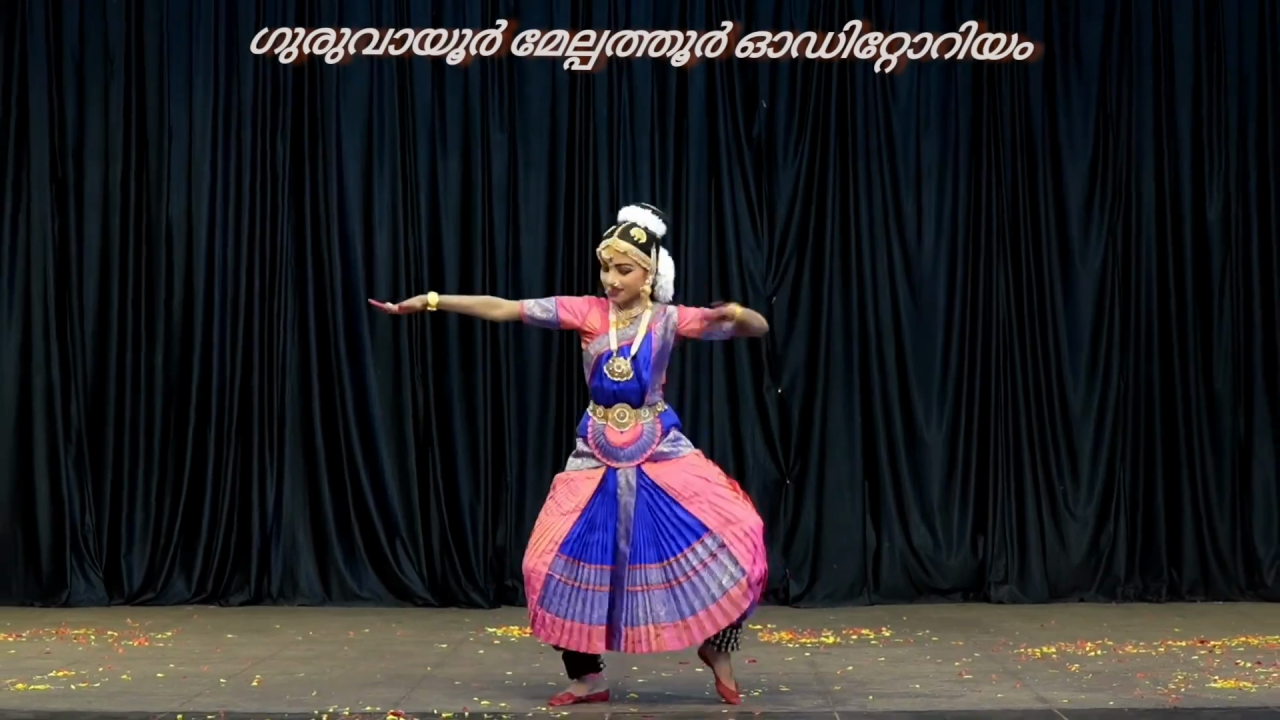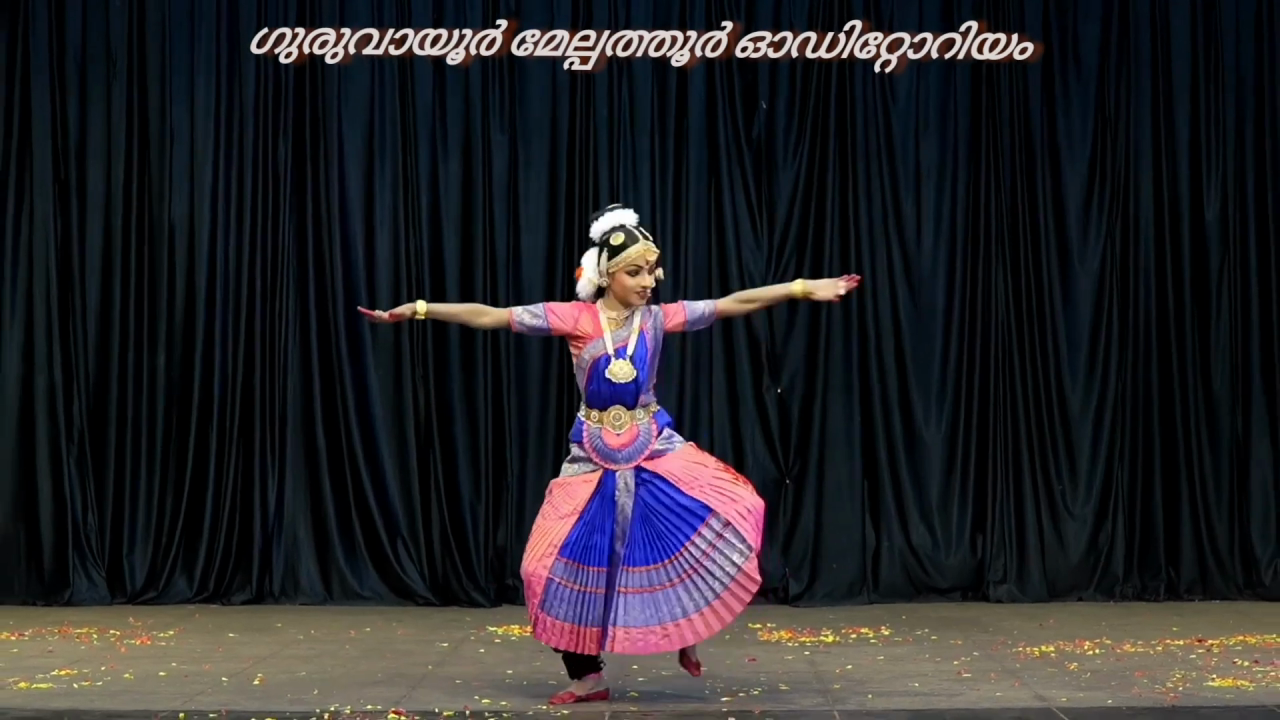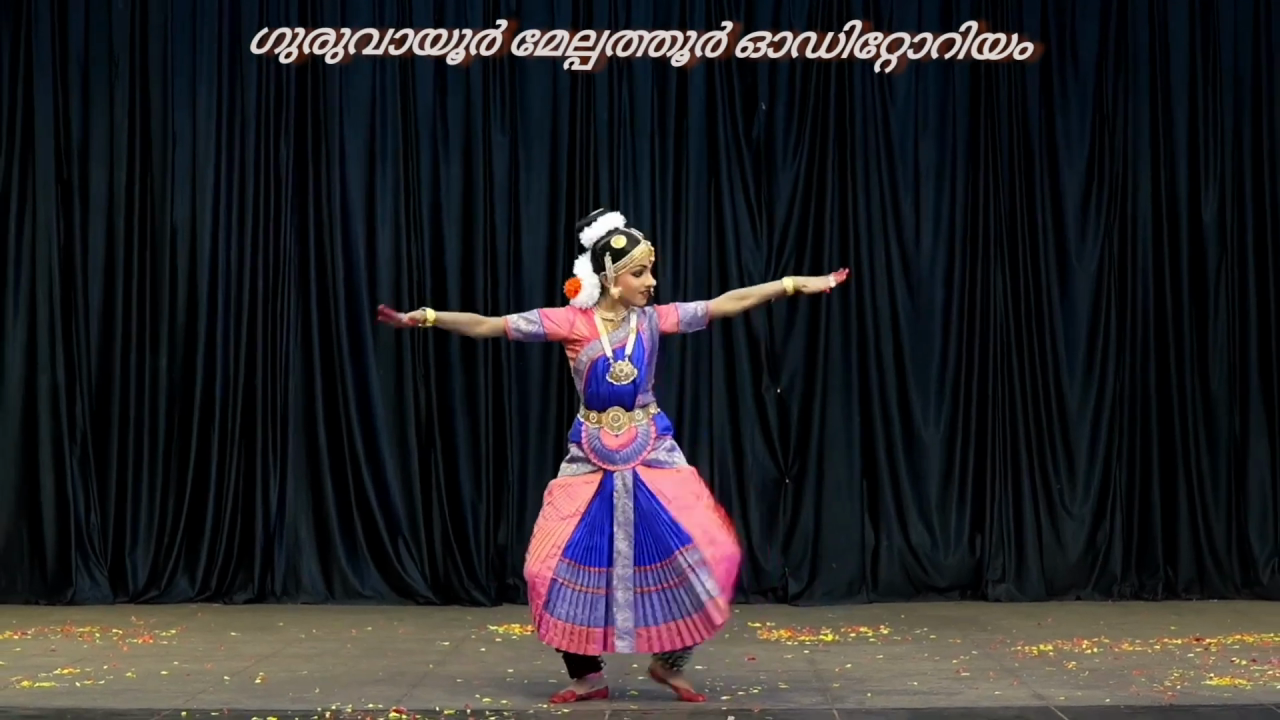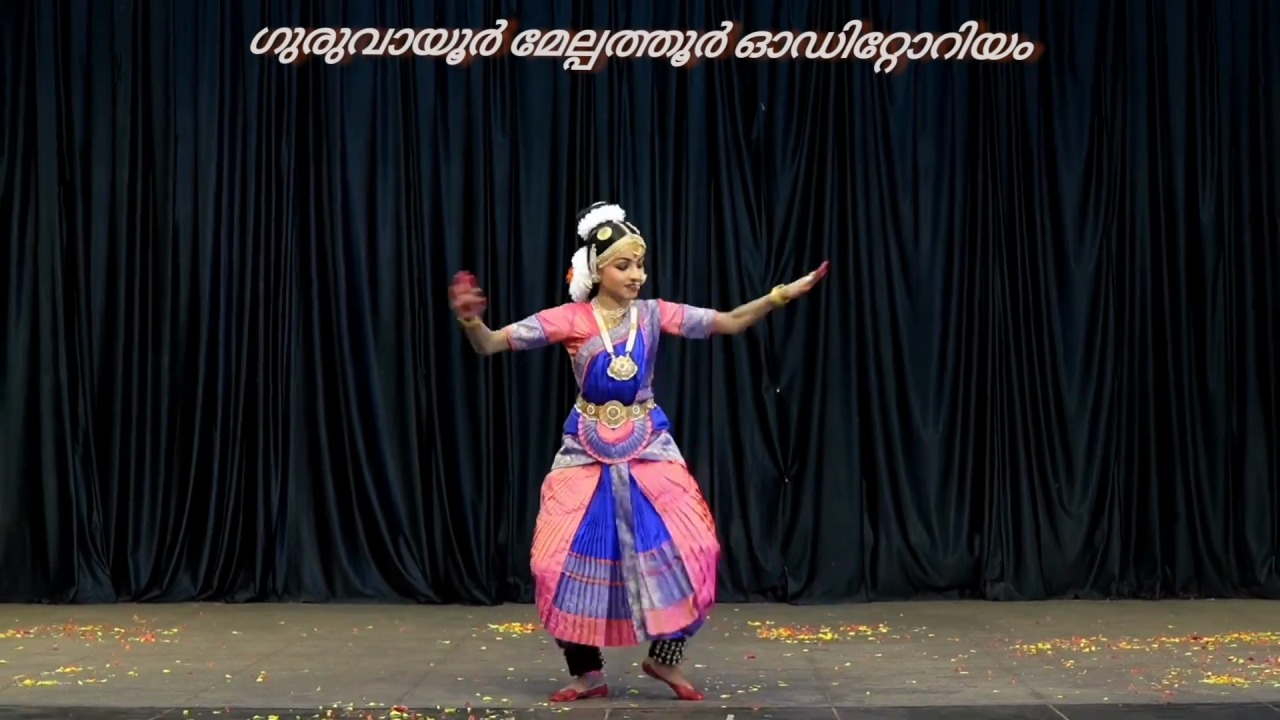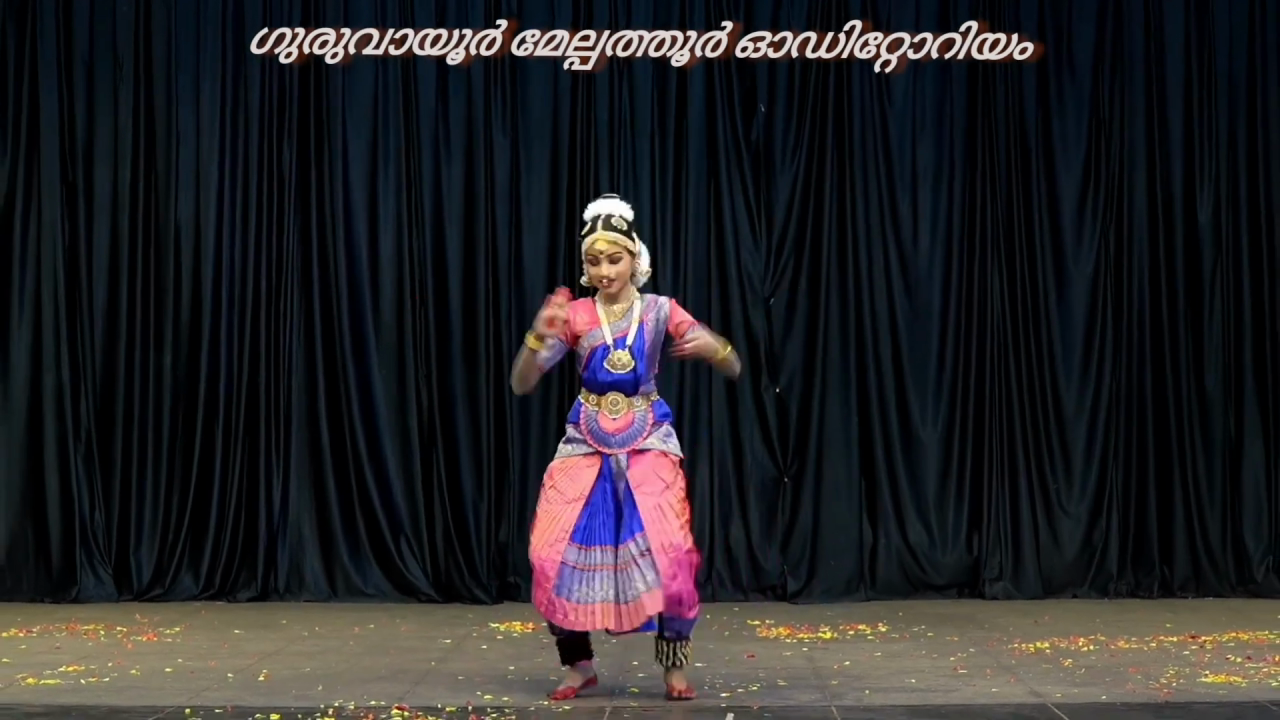
dt=0.1s
person 1, frame 1
left shoulder: (672, 319)
right shoulder: (586, 312)
left elbow: (759, 327)
right elbow: (501, 308)
left wrist: (738, 314)
right wrist: (429, 300)
left hip: (661, 454)
right hip: (596, 458)
left knee: (733, 537)
right knee: (556, 561)
left ankle: (718, 651)
right ankle: (588, 678)
person 1, frame 2
left shoulder: (658, 318)
right shoulder: (573, 317)
left elbow: (733, 303)
right elbow: (490, 316)
left wrist: (807, 288)
right wrist: (419, 309)
left hip: (654, 451)
right hip: (591, 459)
left knee: (735, 512)
right knee: (549, 565)
left ankle: (687, 633)
right ankle: (588, 676)
person 1, frame 3
left shoulder: (653, 318)
right shoulder: (569, 321)
left elbow: (727, 303)
right elbow: (487, 327)
left wrist: (799, 284)
right wrist: (426, 316)
left hip: (652, 455)
right hip: (590, 461)
left knee: (704, 551)
right knee: (553, 566)
left ankle: (668, 661)
right ankle: (587, 676)
person 1, frame 4
left shoulder: (657, 313)
right shoulder: (571, 318)
left elbow: (730, 323)
right elbow: (490, 344)
left wrist: (785, 293)
right wrist: (469, 318)
left hip: (648, 450)
right hip: (586, 453)
left knee: (689, 550)
right knee: (558, 560)
left ankle: (665, 658)
right ankle: (587, 673)
person 1, frame 5
left shoulder: (661, 310)
right shoulder: (573, 314)
left elbow: (732, 368)
right elbow: (521, 384)
left wrist: (713, 348)
right wrist: (539, 338)
left hip: (647, 442)
right hip: (587, 446)
left knee: (666, 547)
right knee: (557, 550)
left ankle: (673, 662)
right ankle: (578, 665)
